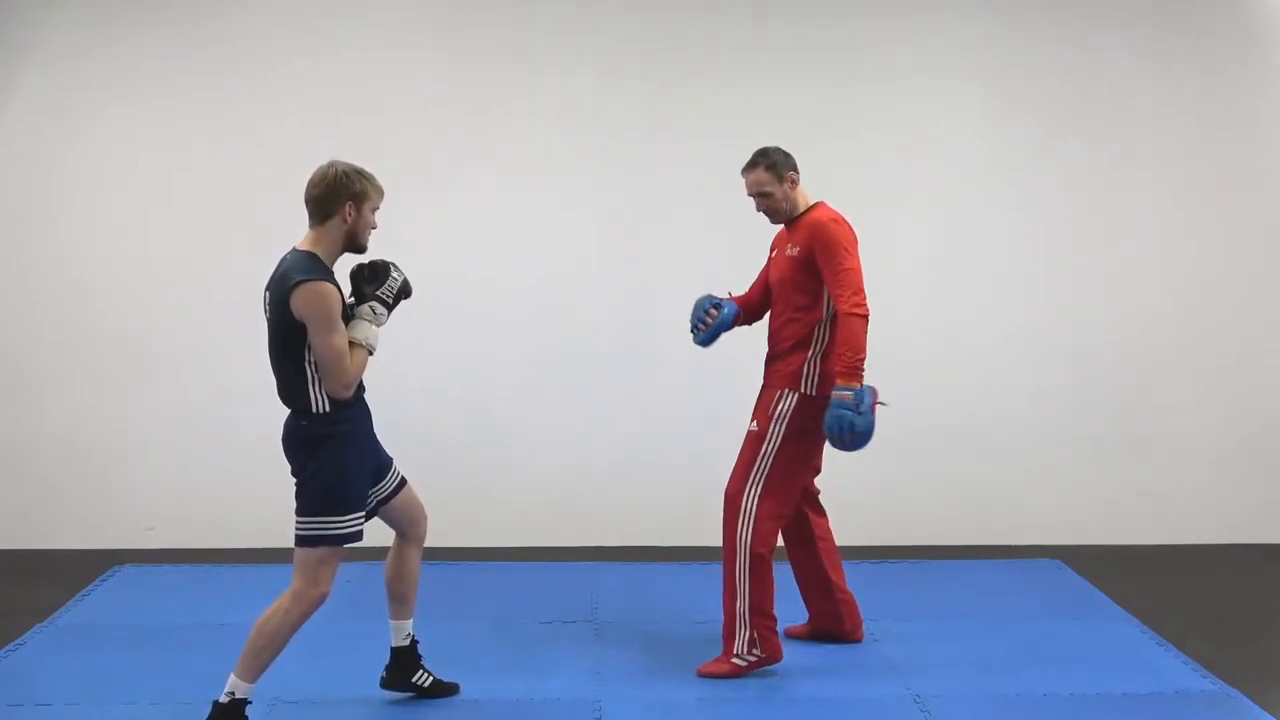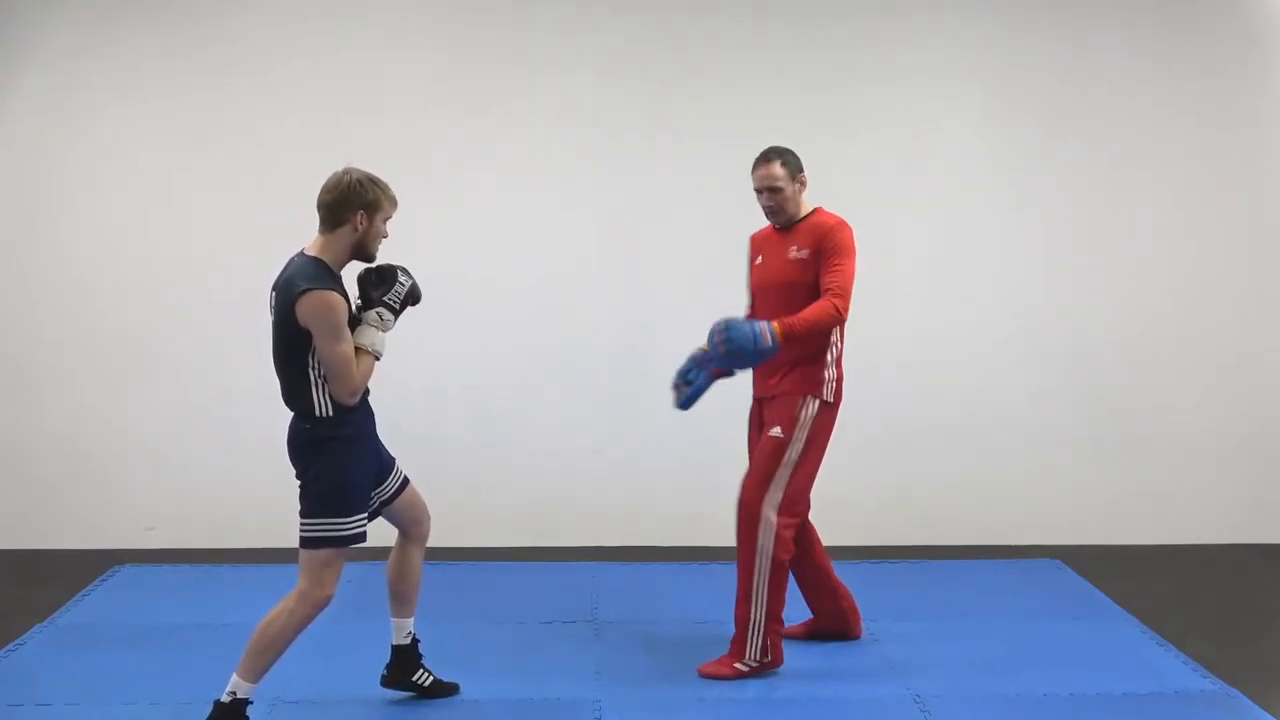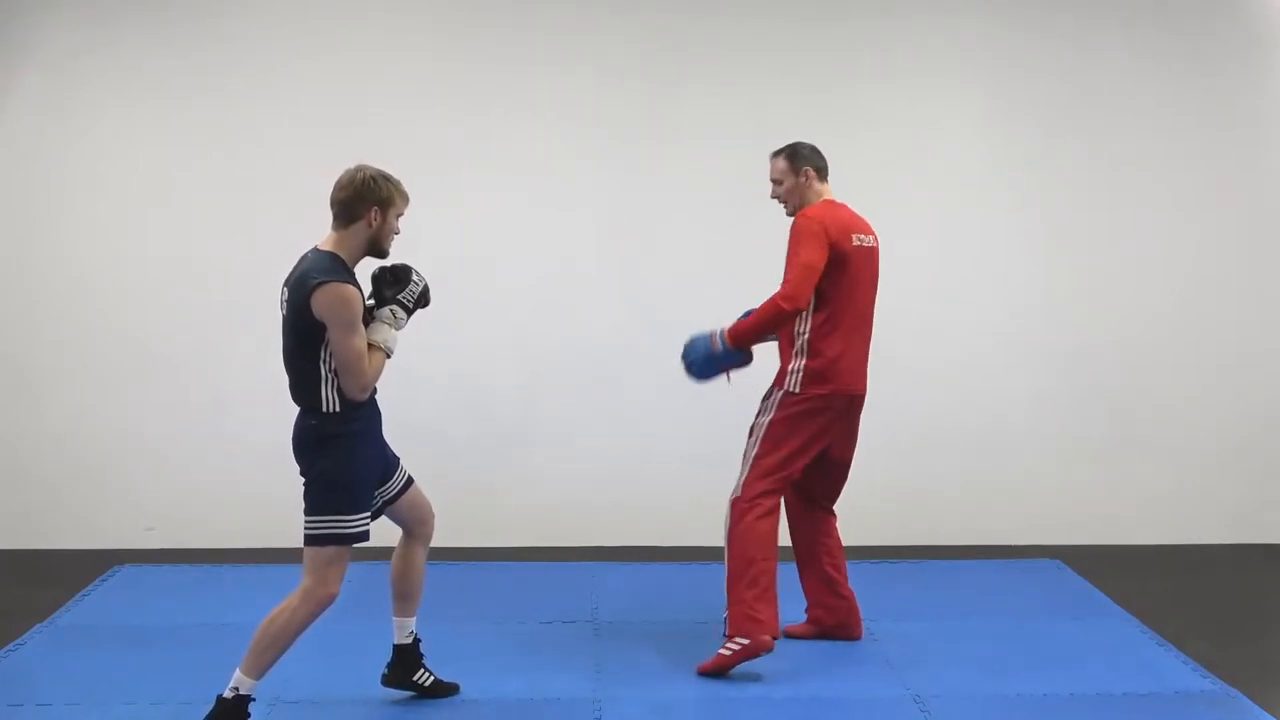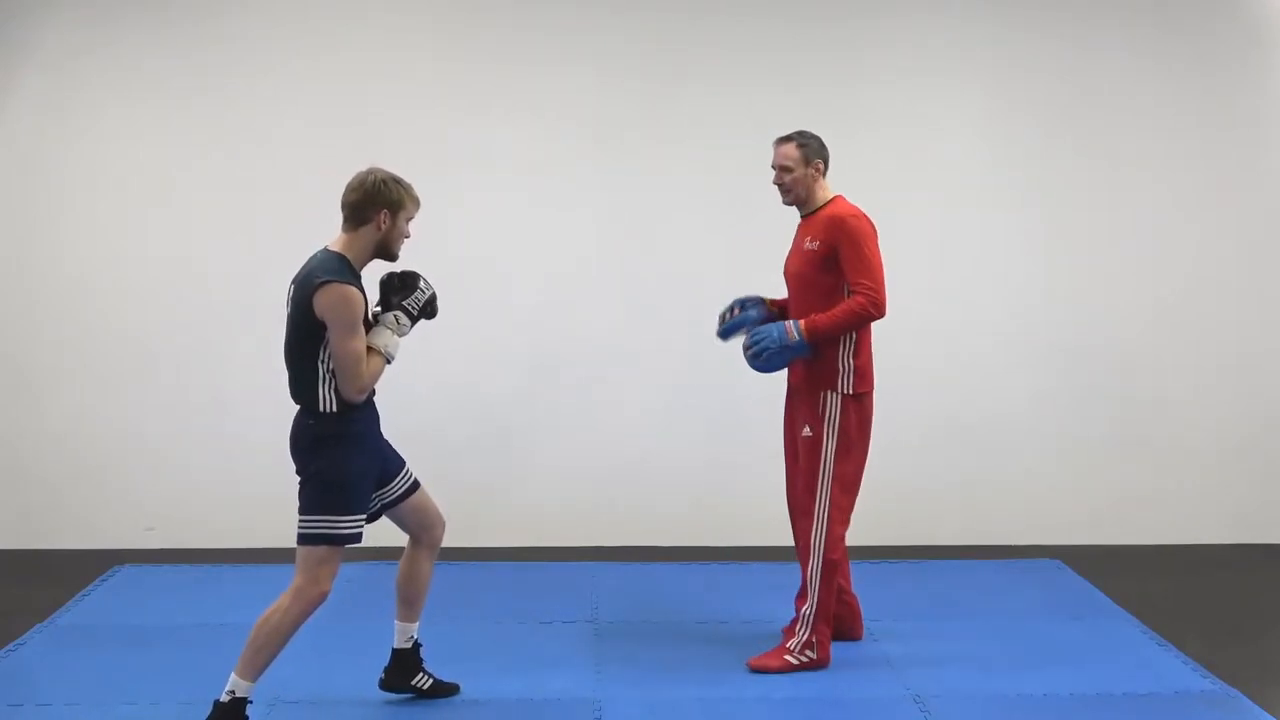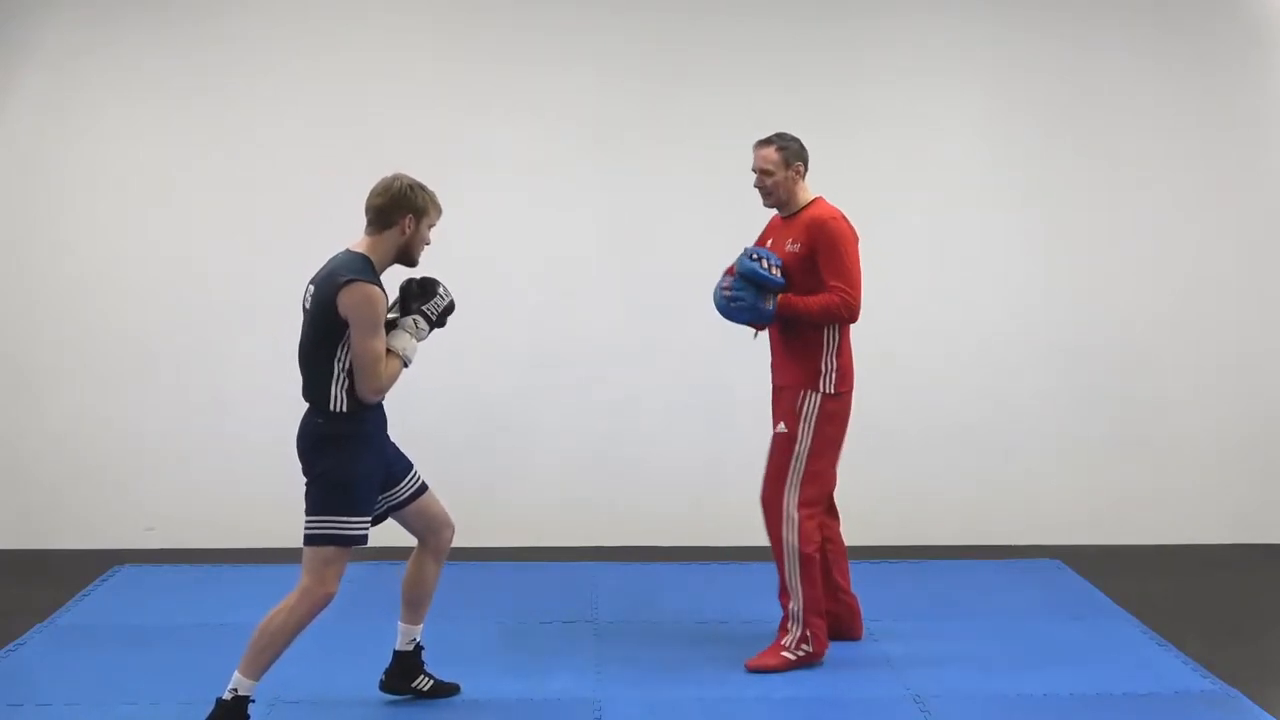
dt=0.5s
person 1, frame 1
left shoulder: (299, 268)
right shoulder: (313, 286)
right elbow: (342, 381)
left wrist: (360, 307)
right wrist: (372, 313)
left hip: (346, 433)
right hip: (327, 441)
left knee: (413, 525)
right knee: (311, 589)
left ankle: (402, 662)
person 1, frame 2
left shoulder: (305, 270)
right shoulder: (319, 293)
right elbow: (347, 386)
left wrist: (369, 310)
right wrist: (378, 318)
left hip: (349, 435)
right hip: (330, 443)
left knee: (416, 523)
right knee: (315, 590)
left ankle: (403, 661)
person 1, frame 3
left shoulder: (317, 267)
right shoulder: (334, 287)
right elbow: (359, 383)
left wrist: (378, 310)
right wrist: (391, 316)
left hip: (353, 433)
right hip: (336, 440)
left knee: (420, 523)
right knee: (320, 588)
left ankle: (404, 660)
person 1, frame 4
left shoulder: (327, 269)
right shoulder: (338, 288)
right elbow: (356, 384)
left wrist: (389, 315)
right wrist: (395, 322)
left hip: (358, 435)
right hip: (332, 442)
left knee: (429, 529)
right knee: (311, 587)
left ankle: (403, 664)
person 1, frame 5
left shoulder: (344, 270)
right shoulder: (362, 289)
right elbow: (372, 385)
left wrist: (405, 320)
right wrist: (414, 326)
left hip: (363, 435)
right hip: (340, 442)
left knee: (438, 532)
right knee: (318, 588)
left ankle: (404, 664)
person 2, frame 1
left shoulder: (827, 228)
right shoulder: (784, 237)
left elbow: (852, 309)
right elbow: (758, 299)
left wrist: (848, 381)
right wrist: (724, 309)
left hip: (802, 387)
right hip: (785, 384)
left knee: (750, 502)
right knee: (794, 502)
left ankle: (751, 643)
right ankle: (837, 618)
person 2, frame 2
left shoulder: (831, 232)
right shoulder: (763, 240)
left elbow: (834, 305)
left wrist: (774, 333)
right wrist: (713, 357)
left hip: (809, 390)
right hip: (773, 389)
left knee: (763, 509)
right knee: (782, 507)
left ankle: (756, 645)
right ankle: (835, 615)
person 2, frame 3
left shoulder: (813, 223)
right shoulder: (862, 230)
left elbow: (793, 299)
left wrist: (729, 339)
right wrist: (776, 328)
left hip: (808, 385)
right hip: (849, 387)
left knee: (753, 500)
right knee: (812, 502)
left ankle: (749, 629)
right ankle: (836, 615)
person 2, frame 4
left shoulder: (847, 222)
right shoulder: (807, 227)
left elbow: (870, 301)
left wrist: (802, 331)
right wrist: (765, 309)
left hip: (838, 389)
right hip: (807, 386)
left knee: (821, 511)
right knee: (810, 507)
left ankle: (809, 640)
right ankle: (840, 615)
person 2, frame 5
left shoulder: (827, 224)
right shoulder: (775, 227)
left elbow: (845, 304)
right elbow: (746, 290)
left wrist: (774, 304)
right wrist: (742, 278)
left hip: (818, 386)
right hip: (790, 383)
left knee: (789, 504)
right knee: (812, 501)
left ankle: (803, 635)
right ankle: (838, 615)
